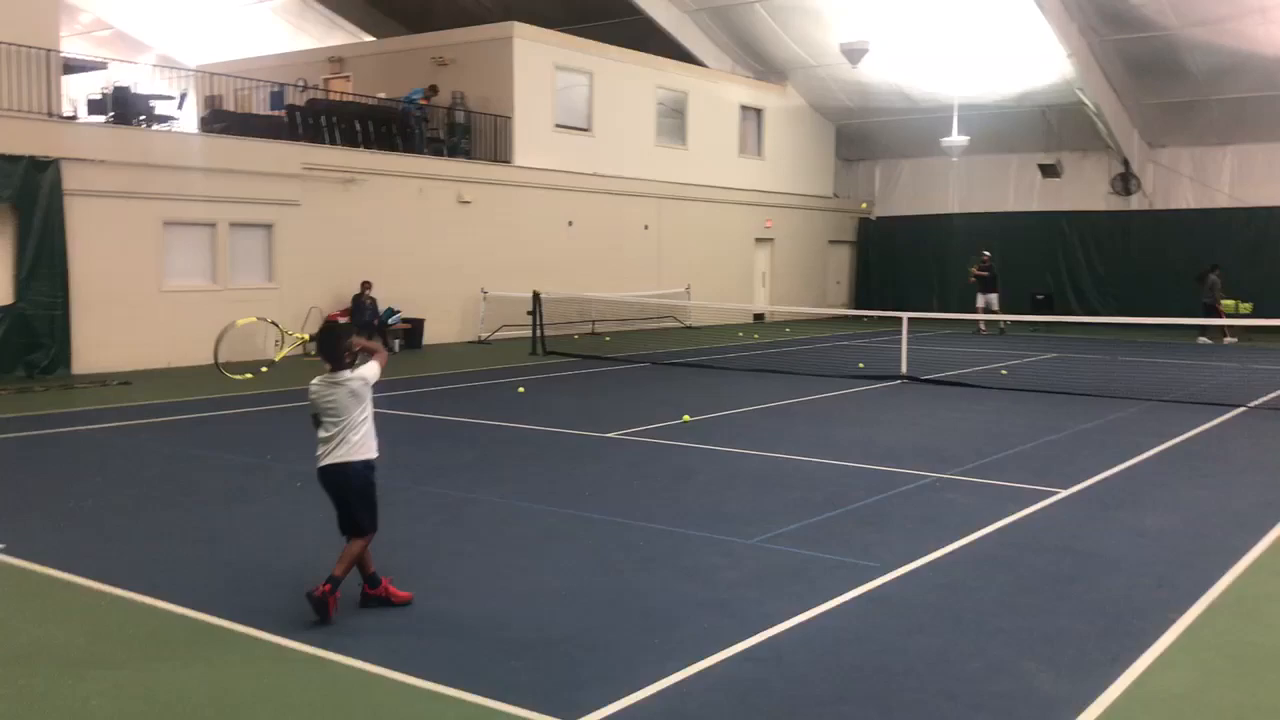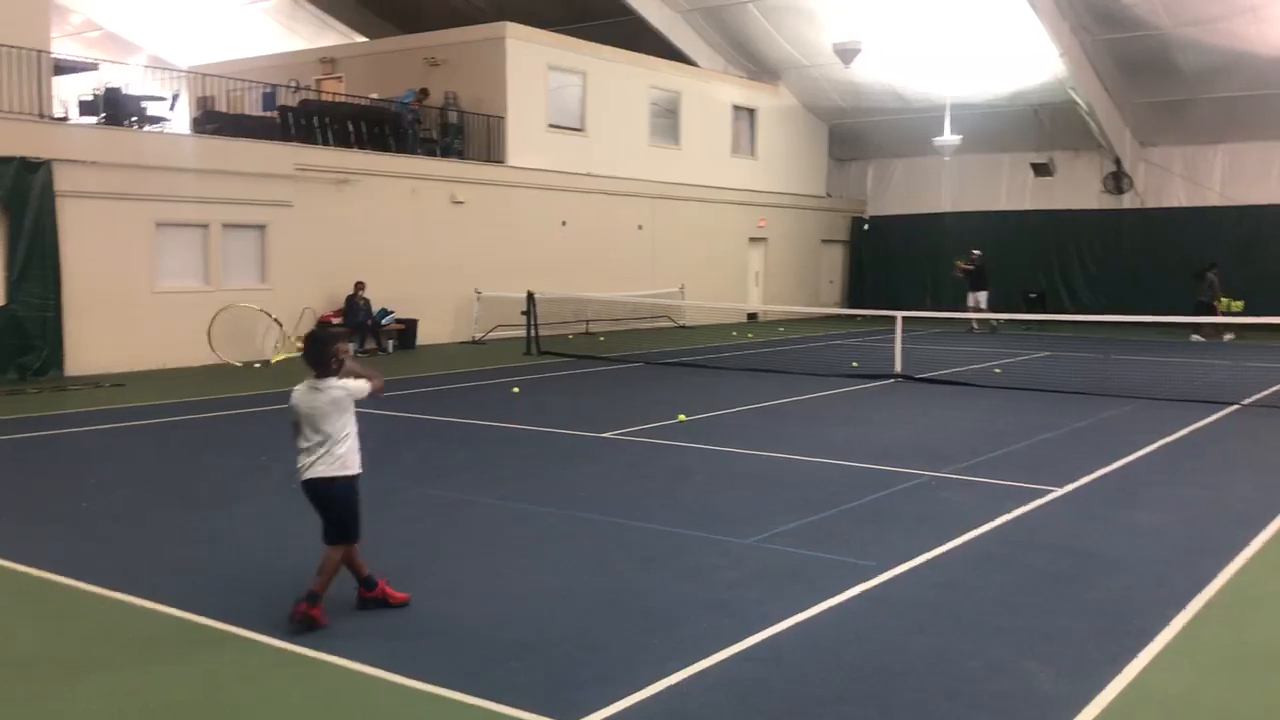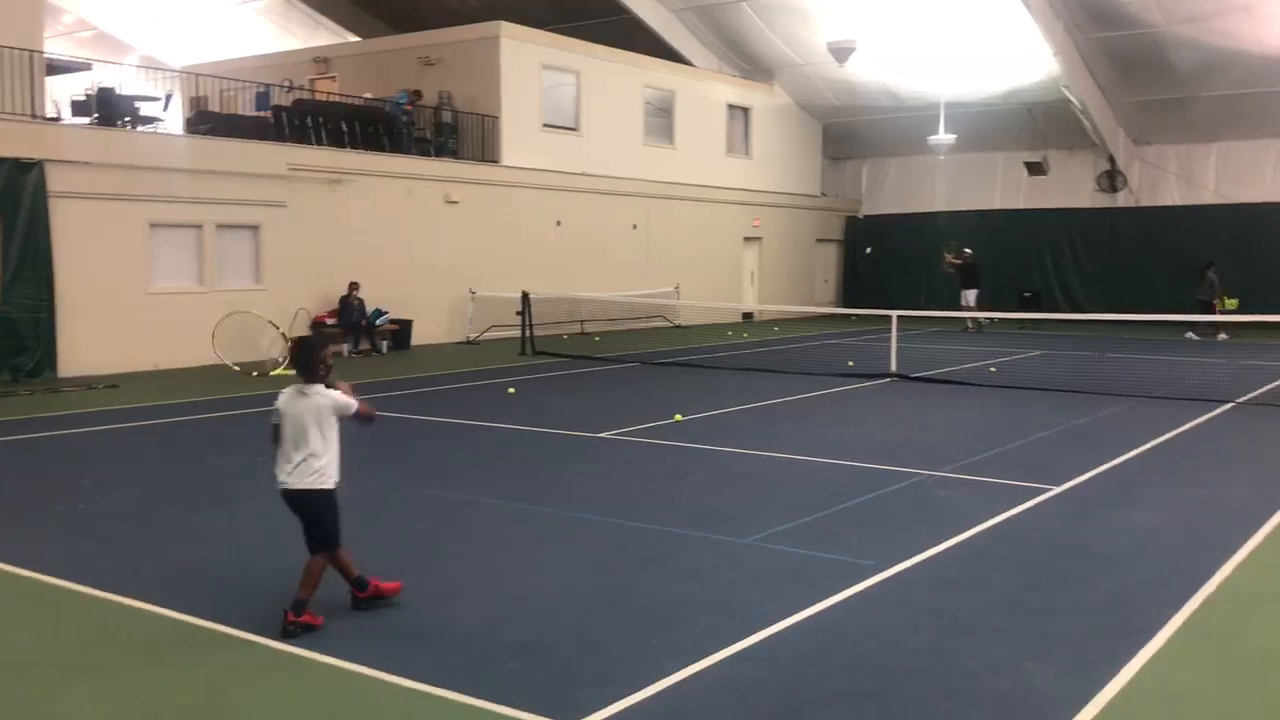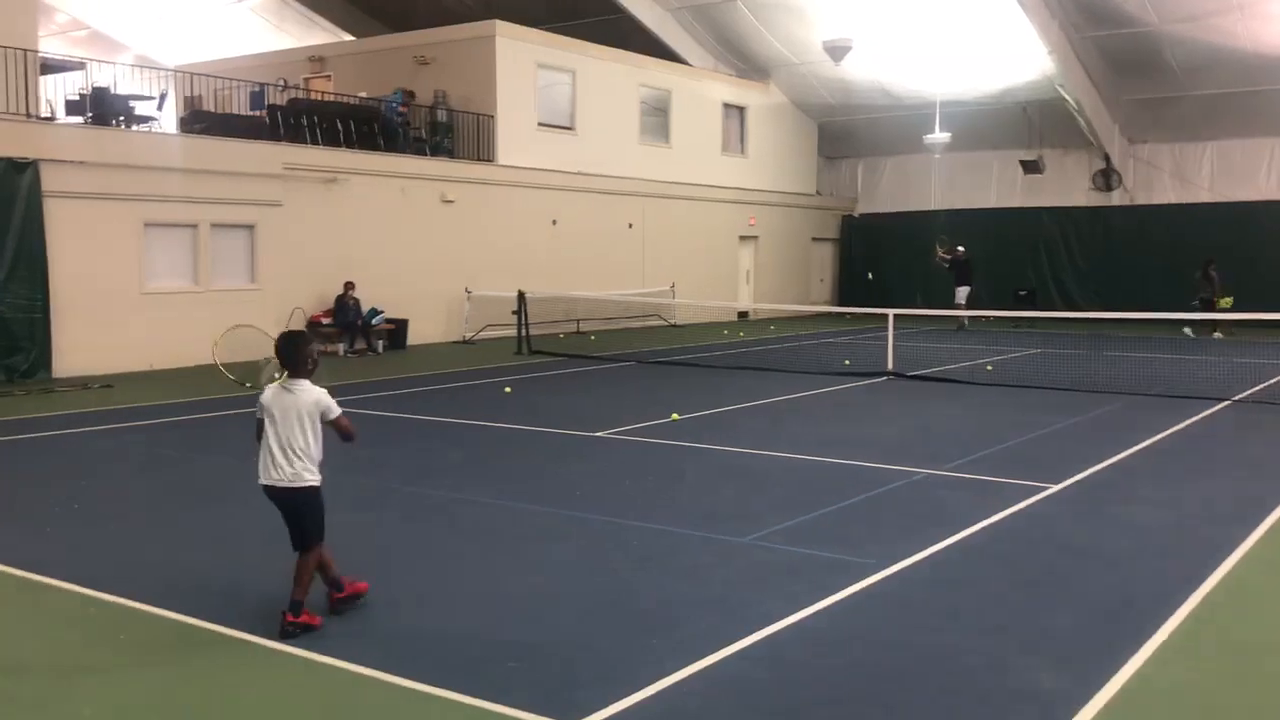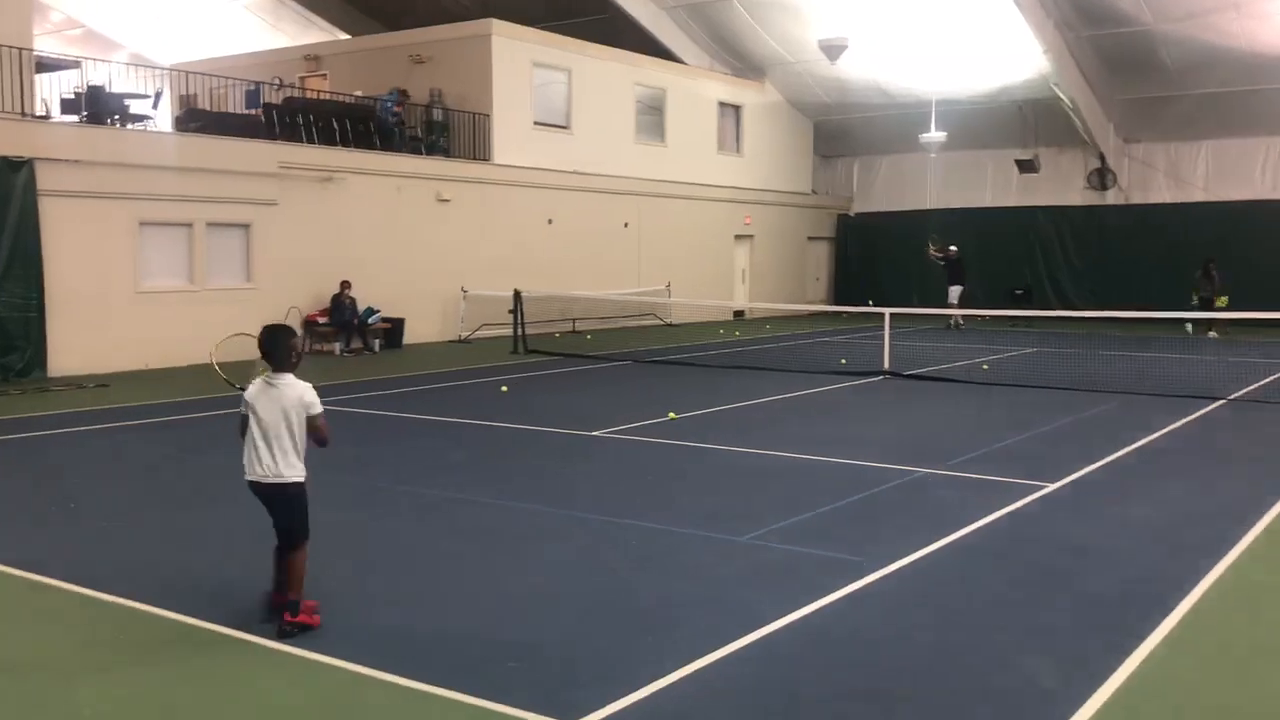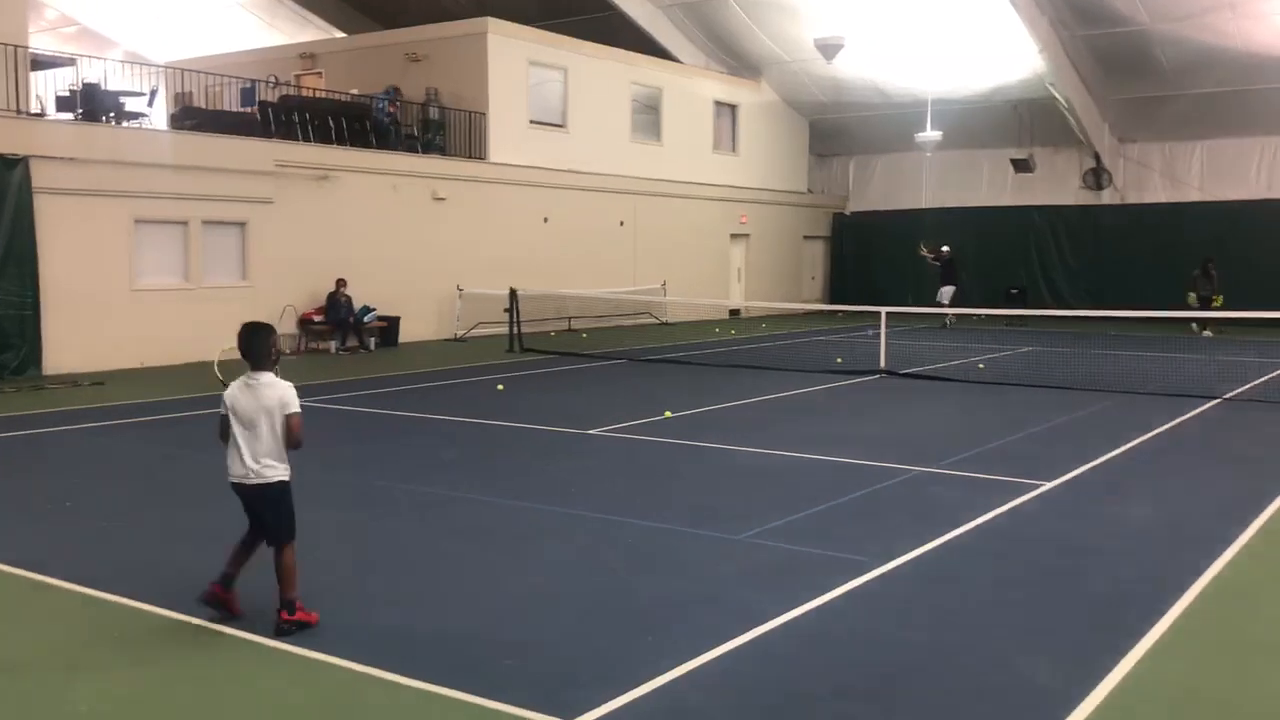
dt=0.1s
person 1, frame 1
left shoulder: (316, 387)
right shoulder: (360, 379)
right elbow: (381, 353)
right wrist: (362, 344)
left hip: (327, 466)
right hip: (355, 465)
left knee: (355, 529)
right knee: (363, 532)
left ankle: (373, 586)
right ankle: (328, 588)
person 1, frame 2
left shoulder: (298, 395)
right shoulder: (345, 389)
right elbow: (377, 384)
right wrist: (354, 369)
left hip: (310, 477)
right hip: (337, 477)
left knee: (342, 536)
right knee: (341, 541)
left ankle: (371, 588)
right ankle: (308, 604)
person 1, frame 3
left shoulder: (283, 399)
right shoulder: (333, 399)
left elbow: (277, 440)
right elbow: (369, 413)
right wrist: (347, 392)
left hip: (289, 484)
right hip: (317, 486)
left knee: (329, 539)
right knee: (323, 546)
left ankle: (364, 587)
right ankle: (298, 614)
person 1, frame 4
left shoulder: (268, 395)
right shoulder: (317, 397)
left elbow: (260, 435)
right elbow: (348, 434)
right wrist: (328, 410)
left hip: (272, 481)
right hip: (300, 483)
left knee: (311, 537)
right knee: (310, 545)
left ankle: (338, 589)
right ankle: (295, 615)
person 1, frame 5
left shoulder: (252, 390)
right shoulder: (304, 392)
left elbow: (245, 432)
right elbow: (322, 438)
left hip: (256, 476)
right hip: (287, 478)
left knee: (287, 534)
right knee: (297, 542)
left ankle: (280, 594)
right ankle: (293, 614)
person 1, frame 6
left shoulder: (232, 391)
right shoulder: (284, 390)
left elbow: (224, 435)
right elbow: (295, 438)
right wrist: (280, 442)
left hip: (240, 477)
right hip: (271, 477)
left knee: (257, 532)
right knee: (284, 541)
left ankle: (223, 588)
right ankle: (290, 612)
